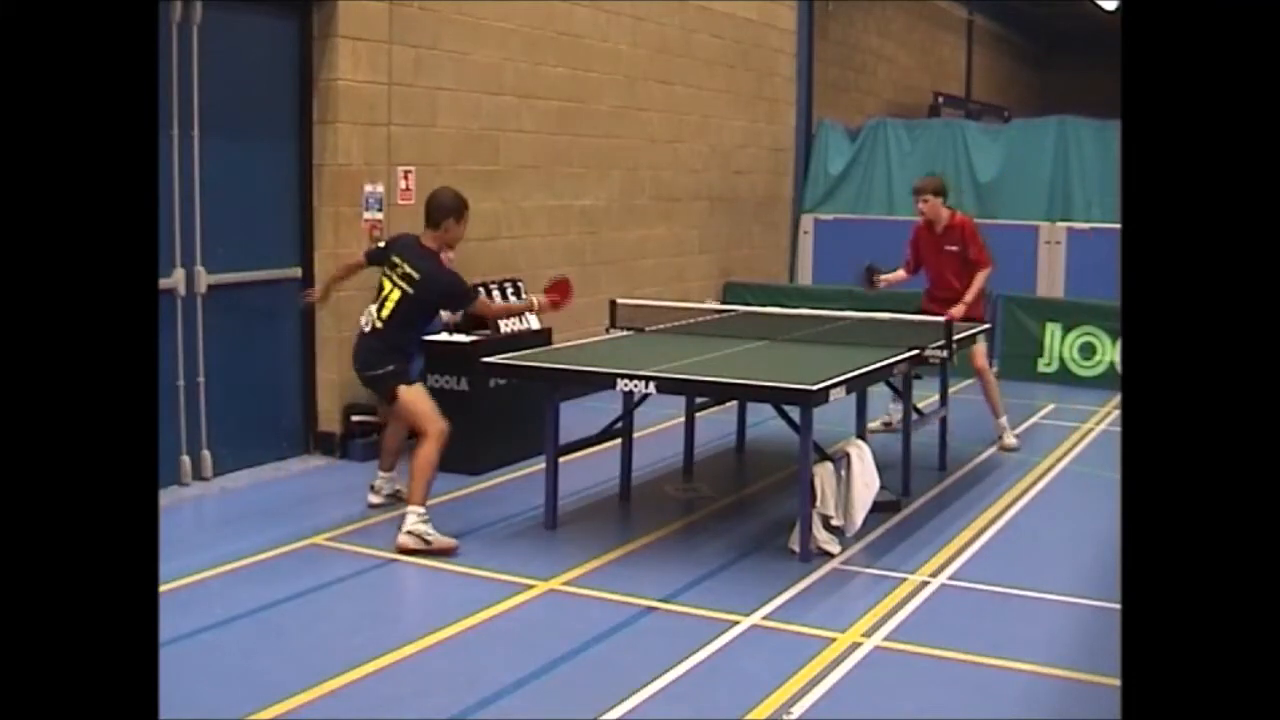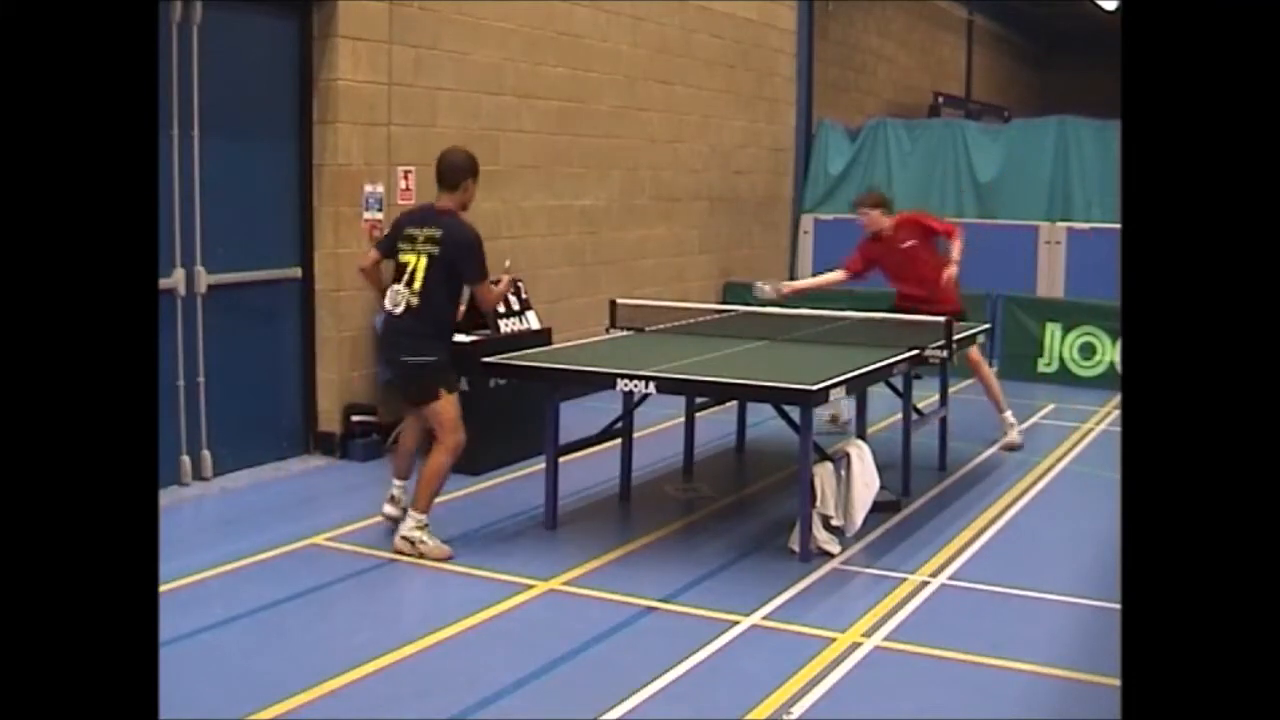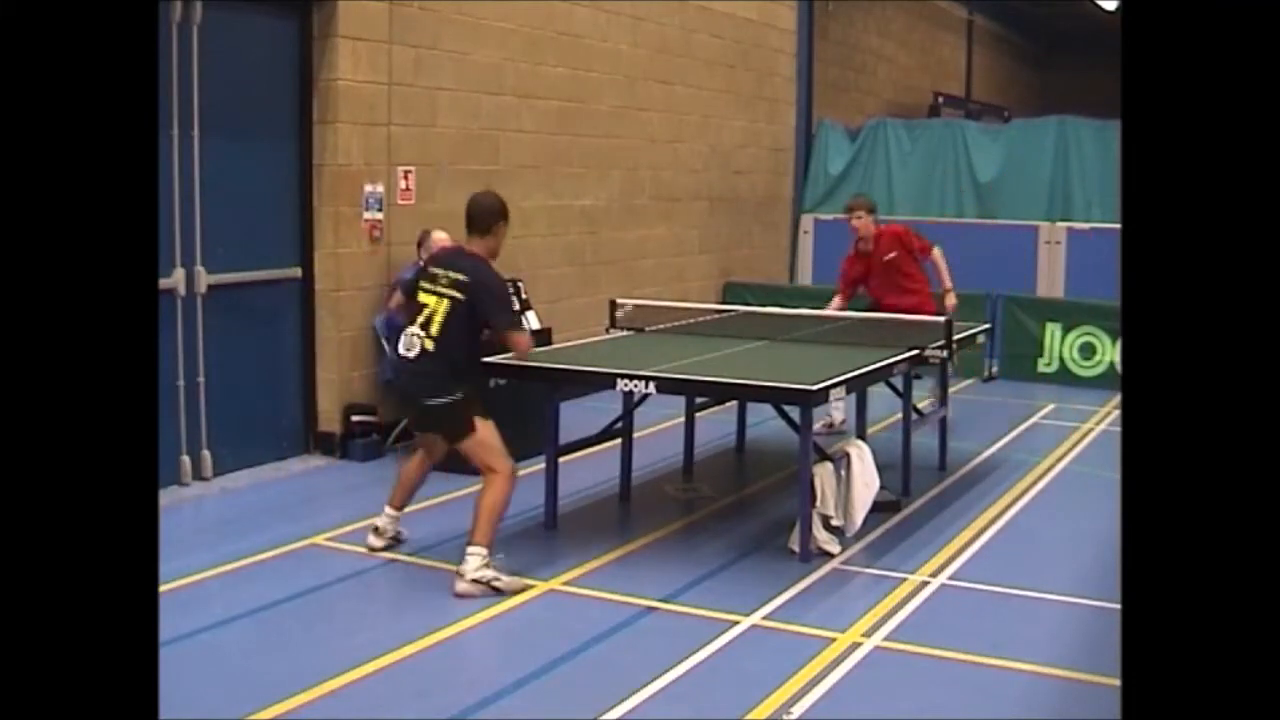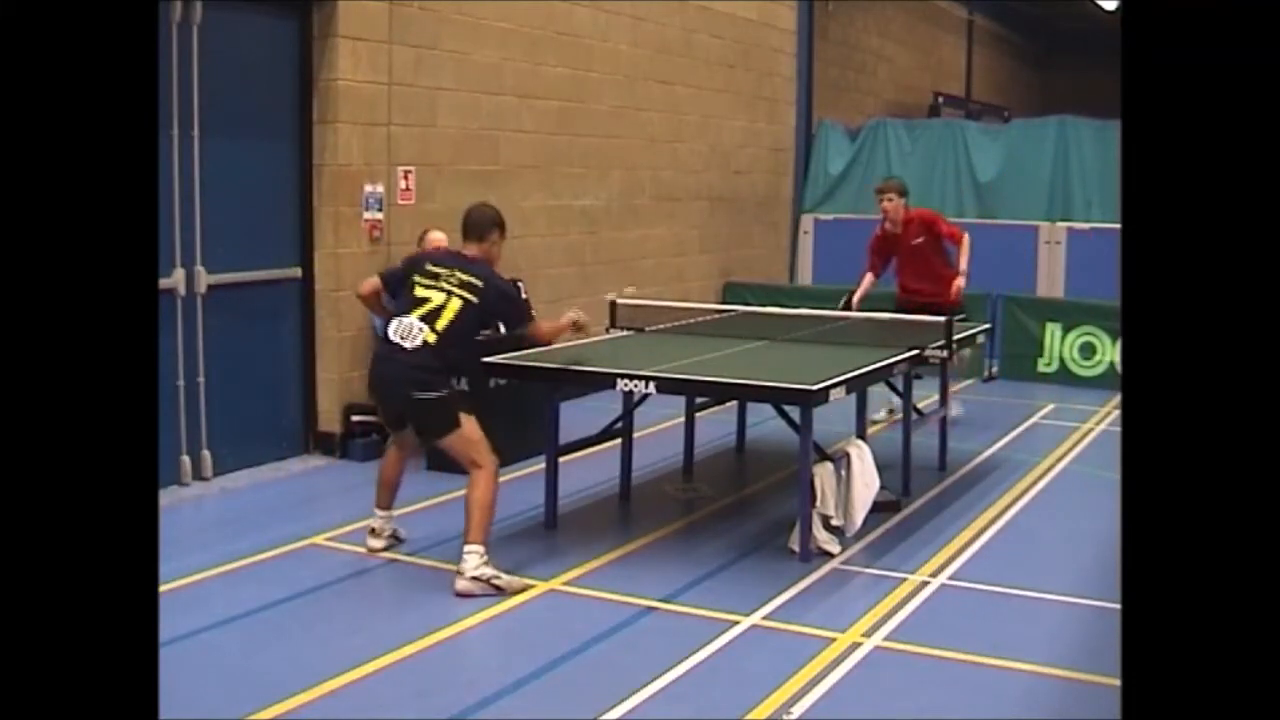
dt=0.3s
person 1, frame 1
left shoulder: (397, 246)
right shoulder: (440, 277)
left elbow: (354, 265)
right elbow: (488, 310)
left wrist: (325, 289)
right wrist: (532, 305)
left hip: (373, 350)
right hip: (384, 361)
left knee: (400, 412)
right knee: (435, 430)
right ankle: (414, 526)
person 1, frame 2
left shoulder: (409, 220)
right shoulder: (463, 236)
left elbow: (368, 266)
right elbow: (485, 302)
right wrist: (502, 287)
left hip: (394, 341)
right hip: (423, 349)
left knee: (417, 417)
right knee: (452, 440)
left ankle: (396, 497)
right ankle: (413, 530)
person 1, frame 3
left shoulder: (435, 261)
right shoulder: (487, 280)
left elbow: (399, 305)
right elbow: (521, 348)
right wrist: (520, 336)
left hip: (408, 377)
right hip: (444, 389)
left knee: (430, 450)
right knee: (500, 471)
left ankle: (384, 528)
right ankle: (474, 568)
person 1, frame 4
left shoulder: (422, 262)
right shoulder: (493, 285)
left elbow: (365, 292)
right elbow: (541, 333)
right wrist: (573, 319)
left hip: (383, 374)
right hip: (424, 386)
left knee: (401, 444)
right knee: (483, 468)
left ankle: (379, 528)
right ankle: (473, 567)
person 2, frame 1
left shoulder: (964, 225)
right shoulder: (920, 231)
left elbow: (985, 267)
right elbow: (910, 269)
left wrist: (964, 304)
right wrist: (887, 279)
left hip: (966, 308)
right hip: (933, 306)
left knee: (980, 365)
left ankle: (1004, 428)
right ankle: (895, 415)
person 2, frame 2
left shoulder: (913, 222)
right shoulder: (870, 244)
left elbow: (955, 232)
right elbow: (843, 273)
left wrist: (953, 263)
right wrist: (796, 284)
left hip: (943, 304)
right hip: (908, 306)
left knee: (973, 358)
left ankle: (1008, 422)
person 2, frame 3
left shoulder: (896, 234)
right shoulder: (853, 259)
left elbow: (933, 251)
right elbow: (842, 298)
left wrist: (948, 290)
left hip: (922, 309)
right hip: (886, 313)
right ankle: (836, 417)
person 2, frame 4
left shoulder: (925, 219)
right shoulder: (880, 236)
left elbow: (963, 237)
right elbow: (874, 271)
left wrist: (962, 274)
right wrist: (857, 295)
left hip: (943, 295)
right hip: (909, 297)
left knee: (958, 353)
right ankle: (894, 404)
